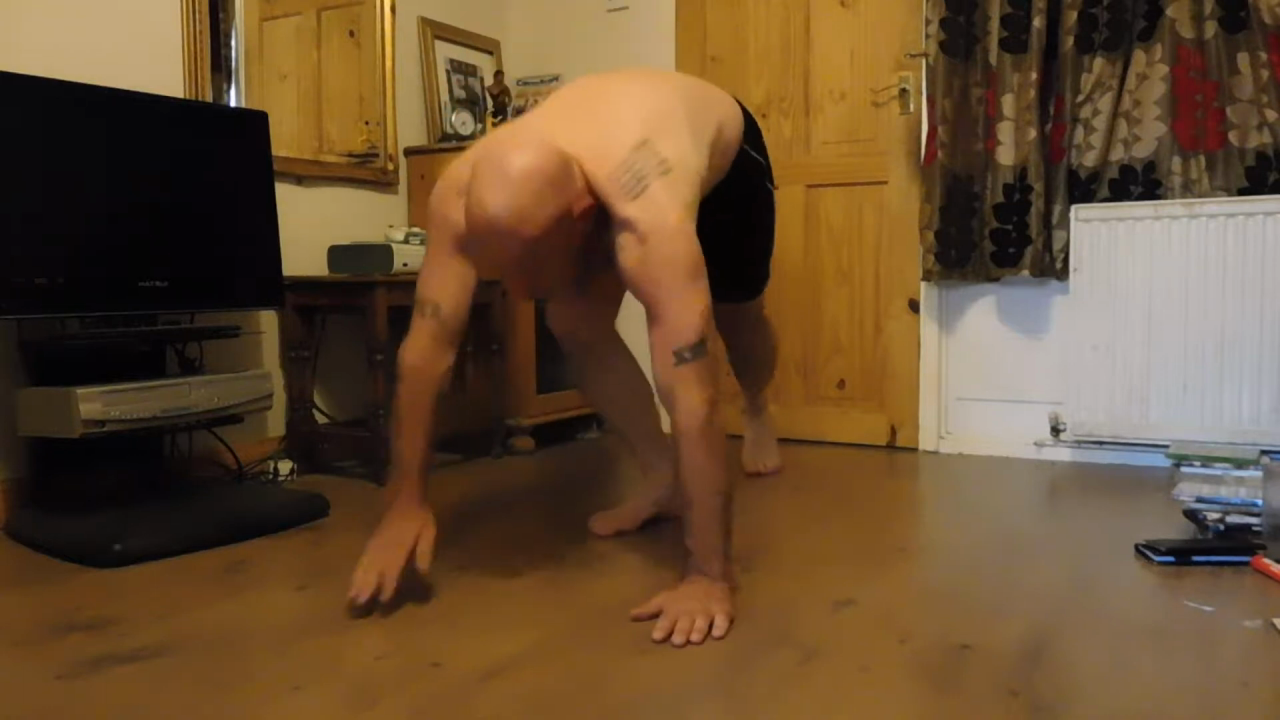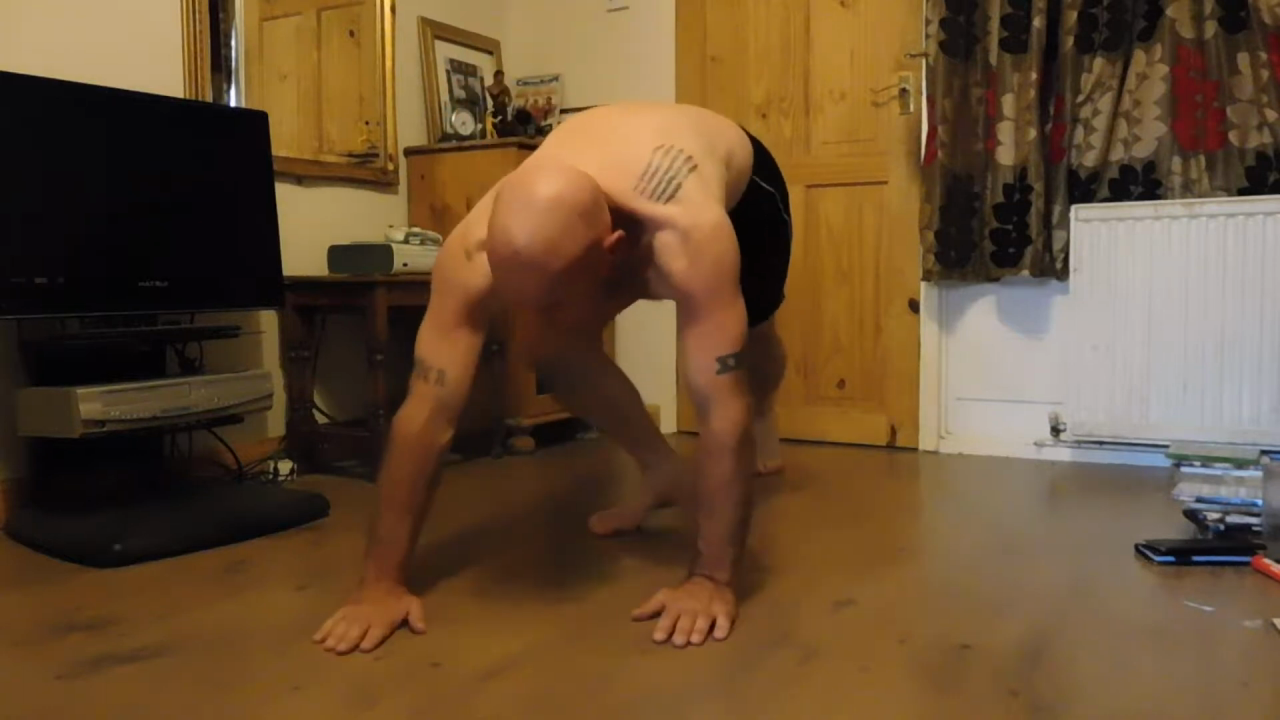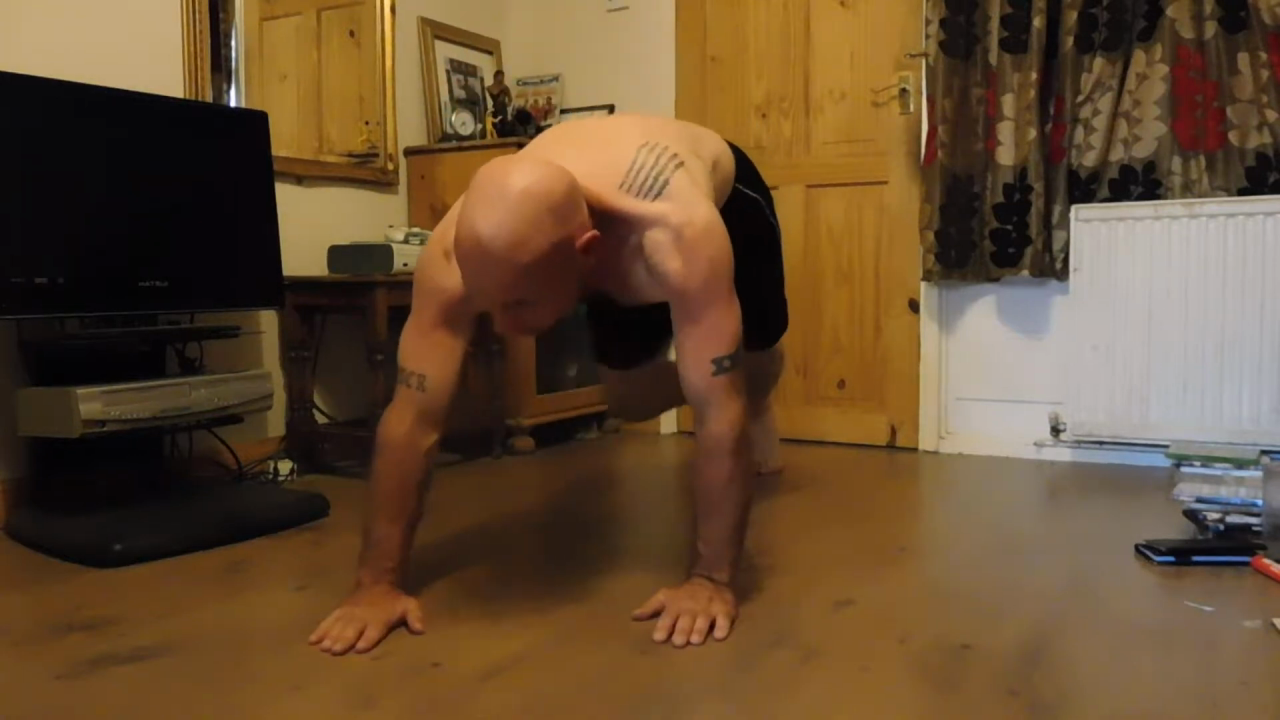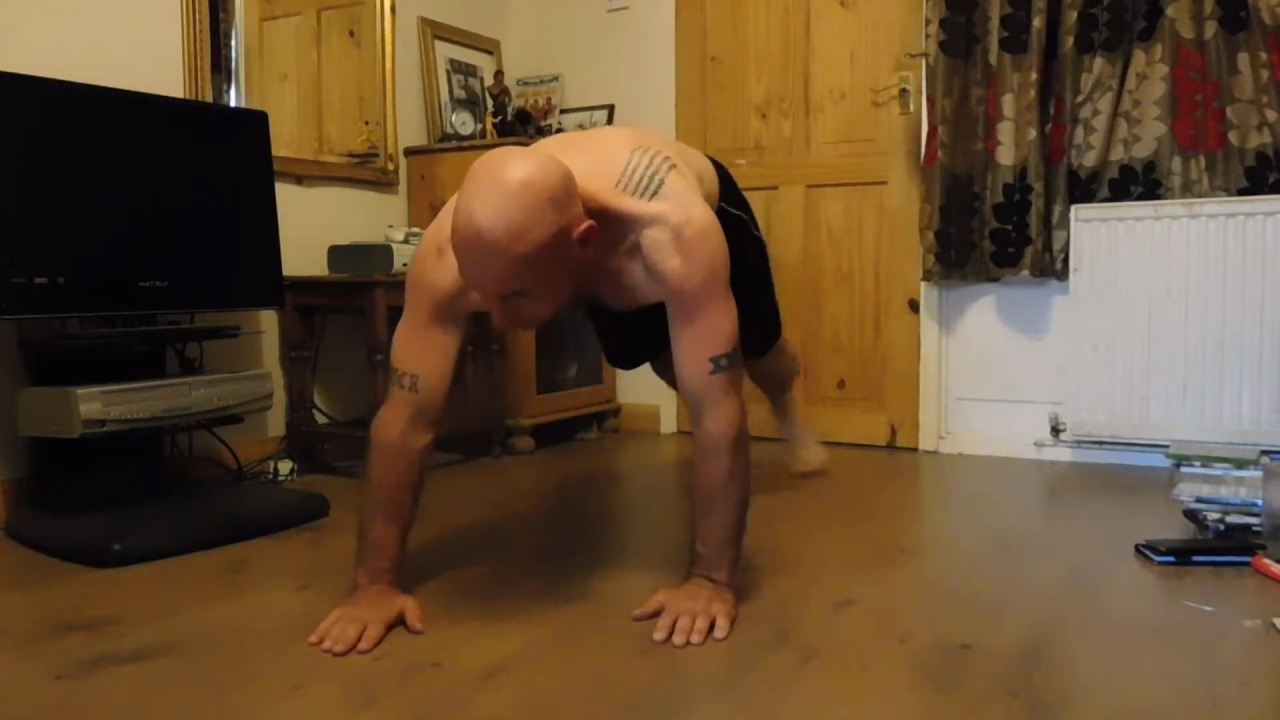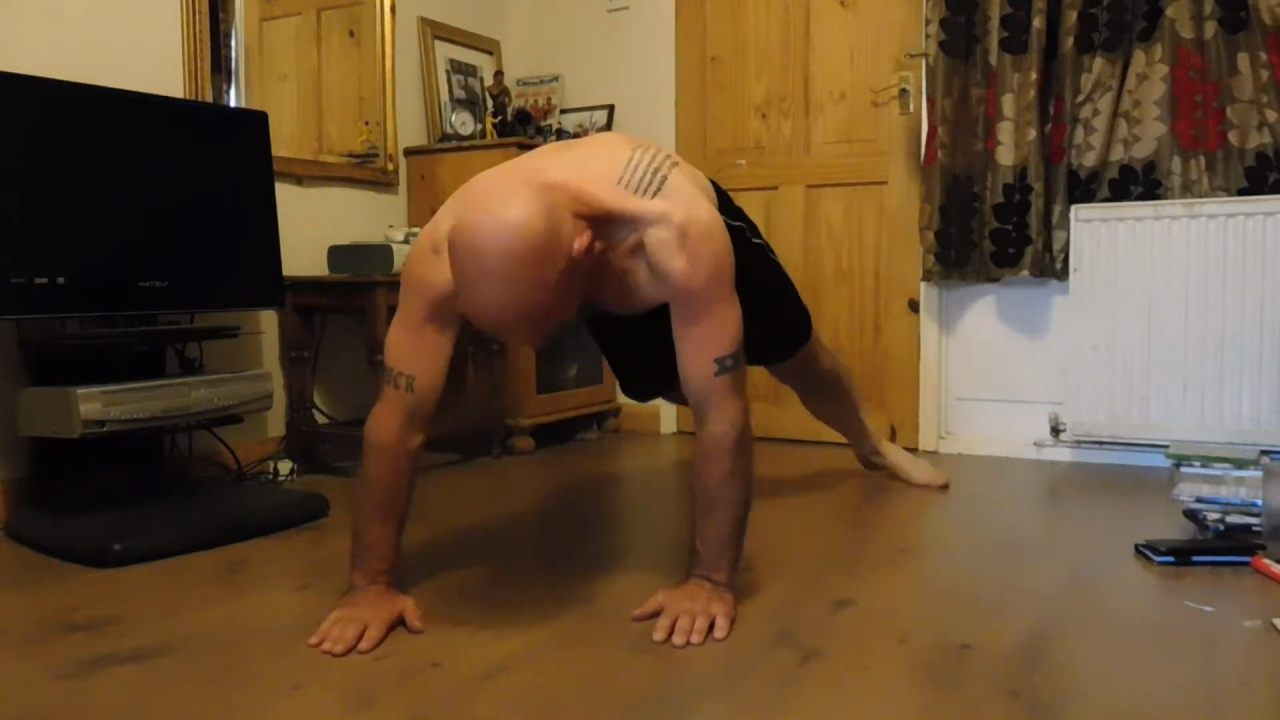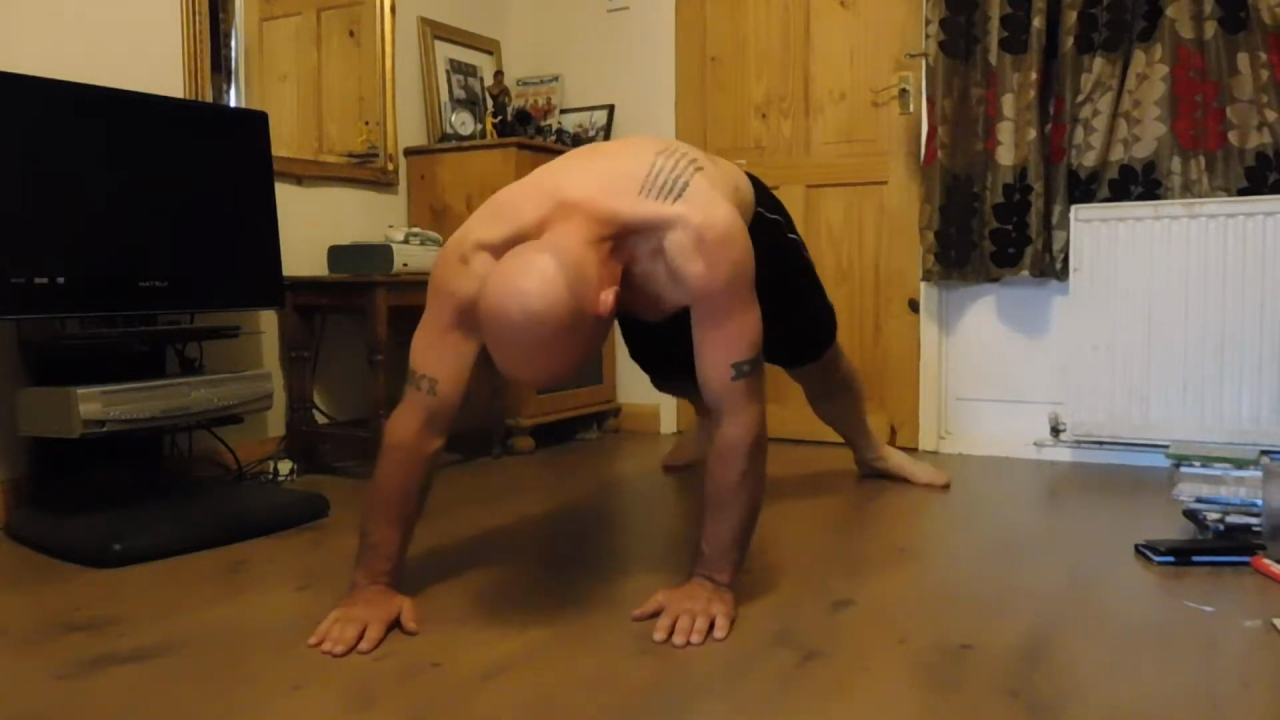
dt=0.5s
person 1, frame 1
left shoulder: (648, 223)
right shoulder: (466, 194)
left elbow: (690, 398)
right elbow: (427, 349)
left wrist: (708, 576)
right wrist: (404, 504)
left hip: (723, 148)
left knee: (736, 314)
right knee: (573, 325)
left ankle: (757, 414)
right ankle: (662, 478)
person 1, frame 2
left shoulder: (687, 235)
right shoulder: (477, 250)
left elbow: (722, 412)
right elbow: (425, 415)
left wrist: (711, 578)
right wrist: (381, 580)
left hip: (739, 183)
right hip: (613, 174)
left knee: (750, 335)
right knee: (556, 352)
left ankle: (764, 419)
right ankle: (660, 472)
person 1, frame 3
left shoulder: (676, 233)
right shoulder: (460, 249)
left elbow: (721, 413)
right elbow: (412, 418)
left wrist: (711, 578)
right wrist: (376, 581)
left hip: (724, 193)
left knee: (755, 345)
right knee: (628, 399)
left ankle: (759, 414)
person 1, frame 4
left shoulder: (670, 234)
right shoulder: (455, 247)
left elbow: (718, 409)
right elbow: (409, 418)
left wrist: (711, 580)
right wrist: (374, 583)
left hip: (701, 203)
left knee: (758, 351)
right knee: (679, 370)
left ankle: (790, 420)
person 1, frame 5
left shoulder: (681, 233)
right shoulder: (446, 252)
left elbow: (721, 412)
right elbow: (397, 416)
left wrist: (711, 579)
right wrist: (371, 581)
left hip: (710, 229)
left knee: (799, 361)
right knee: (674, 389)
left ankle: (871, 446)
person 1, frame 6
left shoulder: (702, 238)
right shoulder: (477, 257)
left elbow: (740, 413)
right elbow: (419, 419)
left wrist: (713, 580)
right wrist: (373, 582)
left hip: (747, 225)
right hip: (636, 260)
left knee: (816, 360)
right knee: (678, 379)
left ankle: (869, 450)
right ankle: (703, 426)
